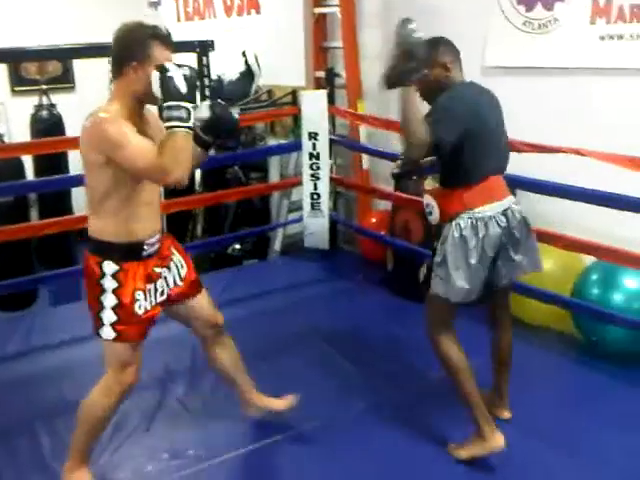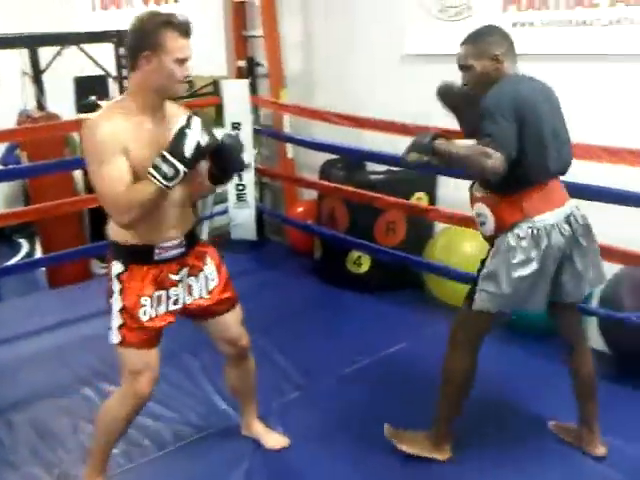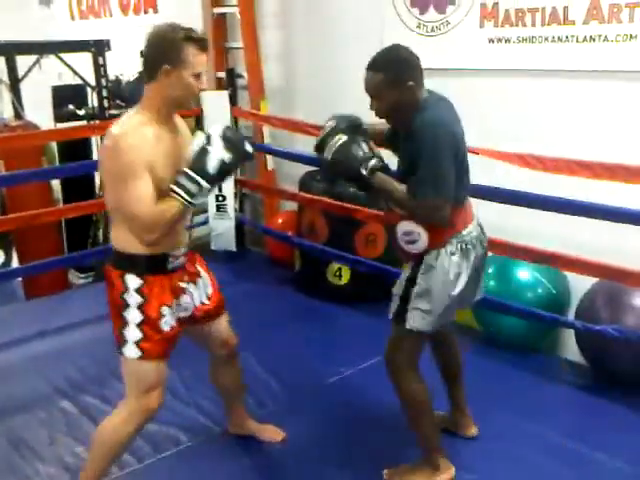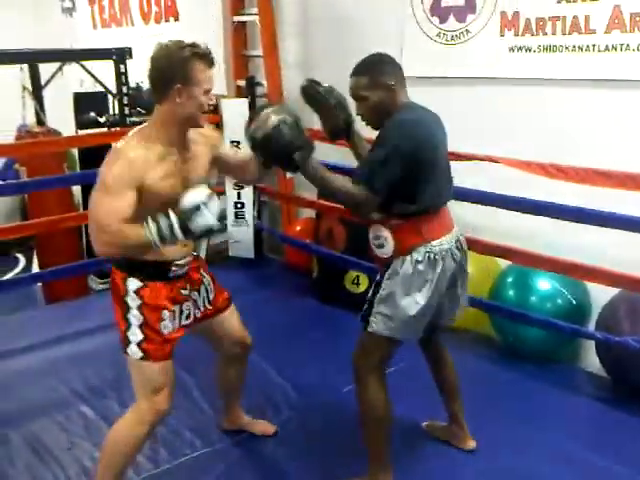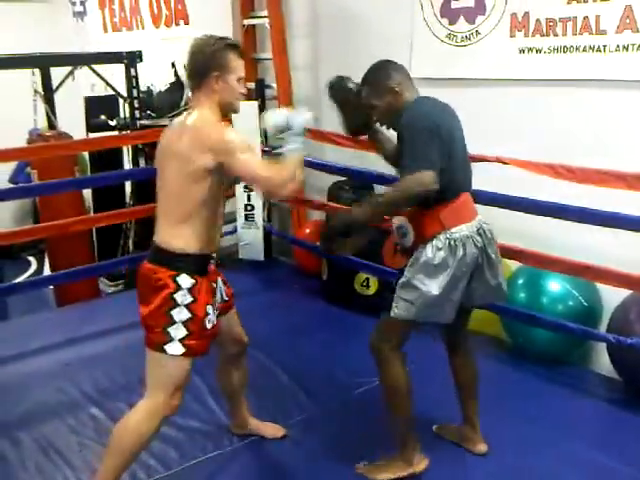
dt=1s
person 1, frame 1
left shoulder: (147, 114)
right shoulder: (105, 126)
left elbow: (185, 163)
right elbow: (173, 172)
left wrist: (208, 132)
right wrist: (178, 106)
left hip: (159, 252)
right hip: (119, 266)
left knee: (213, 326)
right knee: (122, 375)
left ankle: (255, 400)
person 1, frame 2
left shoulder: (180, 117)
right shoulder: (104, 128)
right elbow: (124, 212)
left wrist: (221, 166)
right wrist: (174, 159)
left hip: (192, 255)
right hip: (138, 269)
left knee: (237, 344)
right knee: (138, 386)
left ankle: (251, 422)
person 1, frame 3
left shoulder: (178, 125)
right shoulder: (127, 140)
right elbow: (149, 230)
left wrist: (221, 167)
right wrist: (196, 176)
left hip: (184, 265)
right hip: (140, 279)
left knee: (225, 346)
right knee: (144, 401)
left ankle: (239, 420)
person 1, frame 4
left shoulder: (198, 135)
right shoulder: (127, 156)
left elbow: (242, 171)
right elbow: (104, 240)
right wrist: (175, 226)
left hip: (189, 272)
right hip: (144, 284)
left knee: (238, 343)
right knee: (153, 405)
left ankle: (232, 416)
person 1, frame 5
left shoulder: (179, 127)
right shoulder: (216, 133)
right elbow: (280, 184)
left wrist: (227, 175)
right wrist: (294, 135)
left hip: (193, 269)
right hip: (176, 277)
left knee: (234, 344)
right knee: (162, 398)
left ankle: (241, 419)
person 2, frame 1
left shoulder: (453, 103)
right shoulder: (483, 97)
left elbow: (419, 147)
left wrist: (406, 84)
left hip: (471, 225)
right hip: (504, 211)
left knee: (438, 327)
right knee: (499, 312)
left ankle: (485, 431)
right ankle: (499, 402)
person 2, frame 2
left shoulder: (499, 99)
right shoulder: (541, 91)
left elbow: (492, 163)
left wrist: (436, 146)
right wrist: (473, 120)
left hip: (526, 232)
right hip: (565, 219)
left knee: (464, 335)
right knee: (573, 331)
left ankle: (438, 441)
right ankle: (590, 434)
person 2, frame 3
left shoulder: (432, 128)
right shoulder: (430, 106)
left elbow: (434, 212)
right elbow: (394, 138)
left wrist: (369, 172)
right wrist: (357, 133)
left hip: (443, 253)
right hip: (460, 241)
left knee: (400, 359)
right knee: (436, 326)
right ankle: (460, 416)
person 2, frame 4
left shoulder: (405, 130)
right shoulder: (423, 119)
left elbow: (362, 198)
right elbow: (376, 167)
left wrist: (300, 160)
right wrist: (345, 125)
left hip: (416, 261)
right hip: (443, 247)
left knee: (367, 364)
right knee: (430, 338)
right ankle: (458, 428)
person 2, frame 5
left shoulder: (417, 120)
right shoulder: (435, 110)
left elbow: (423, 181)
left wrist: (360, 215)
right wrist: (368, 128)
left hip: (443, 246)
right hip: (470, 235)
left knee: (385, 344)
right knee: (455, 335)
right ankle: (472, 431)
